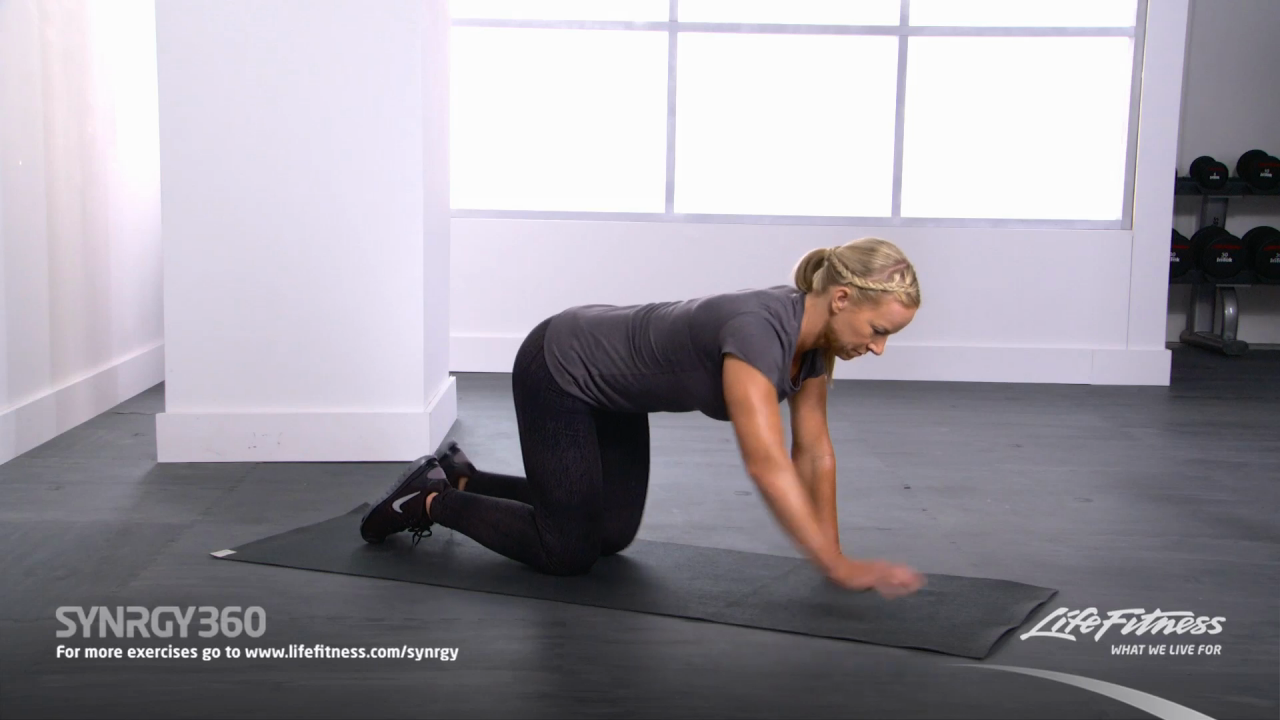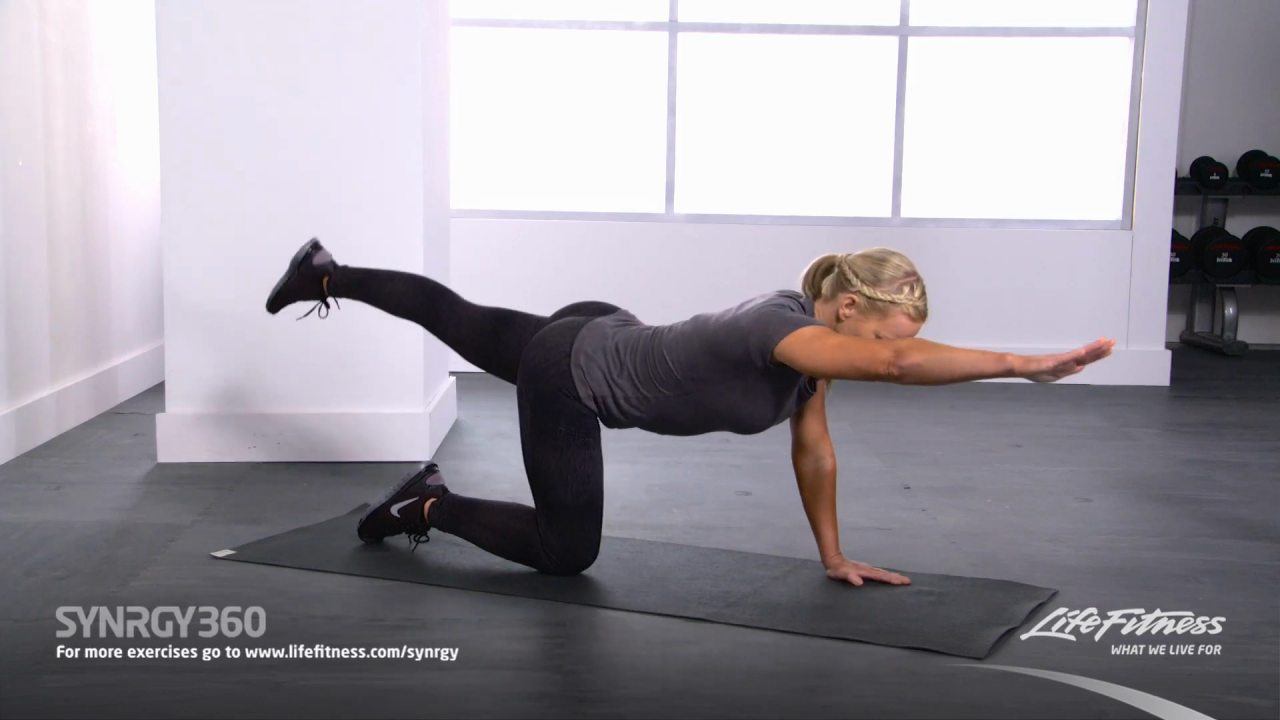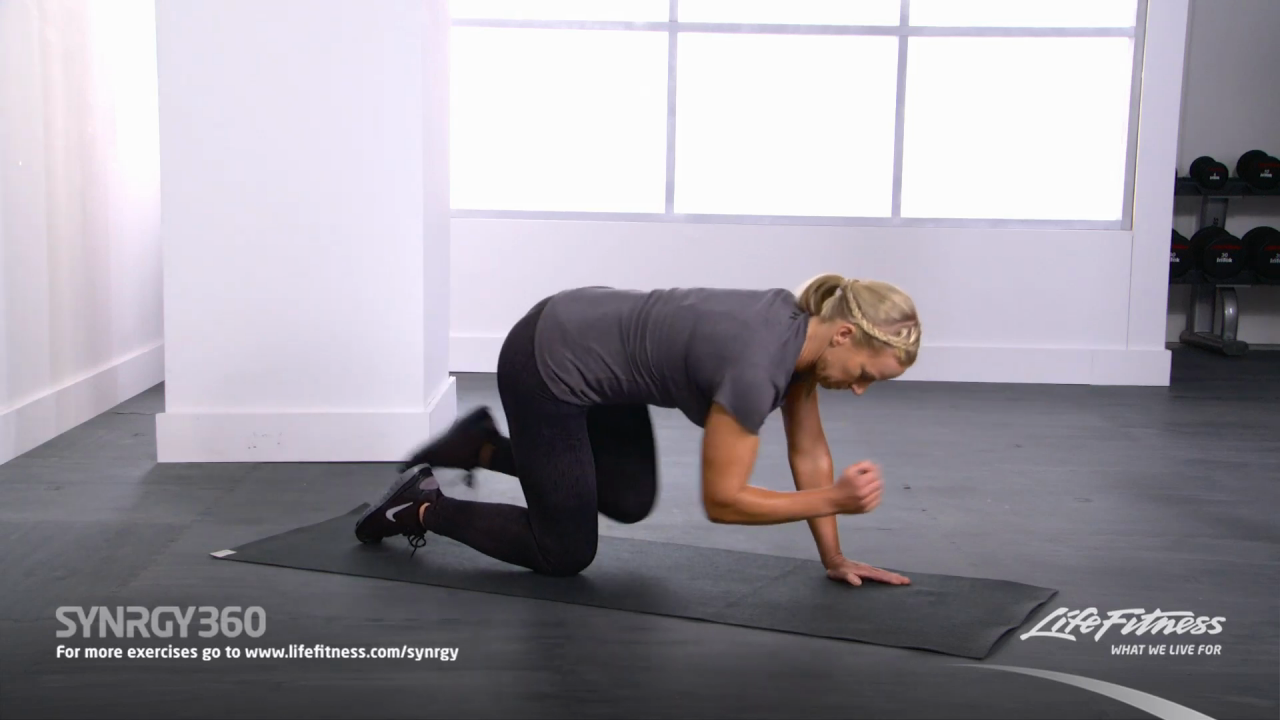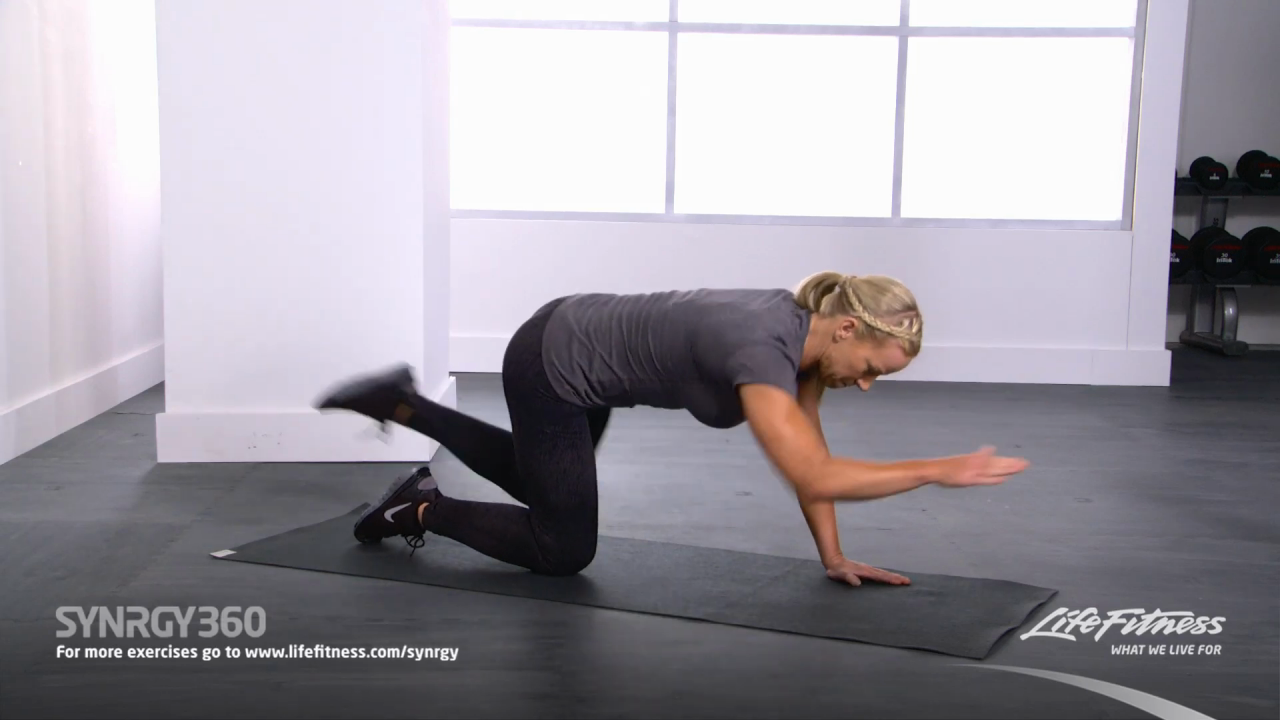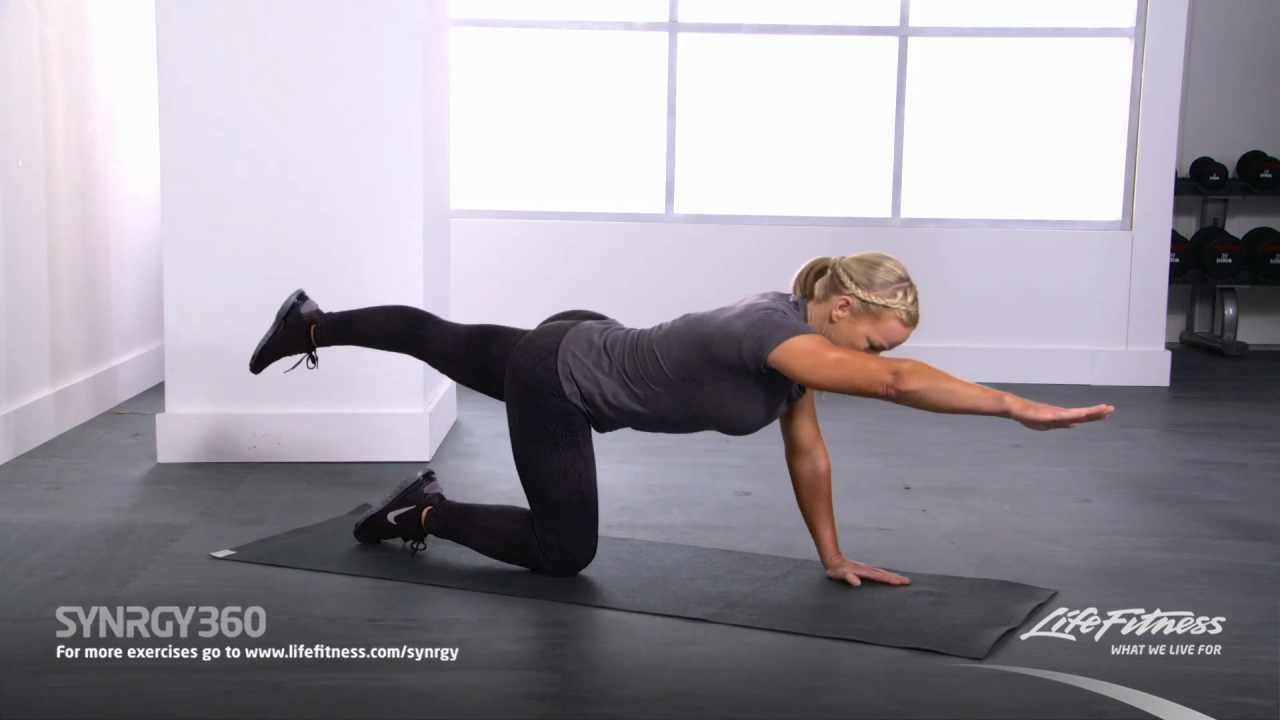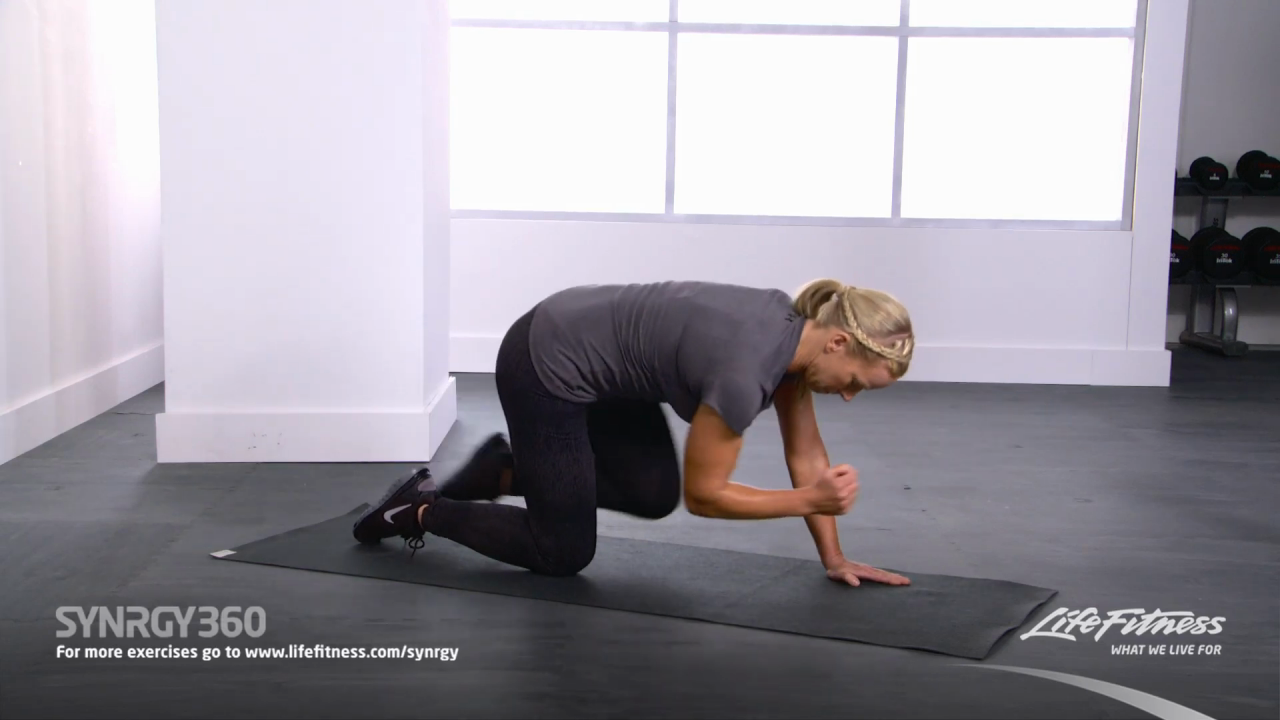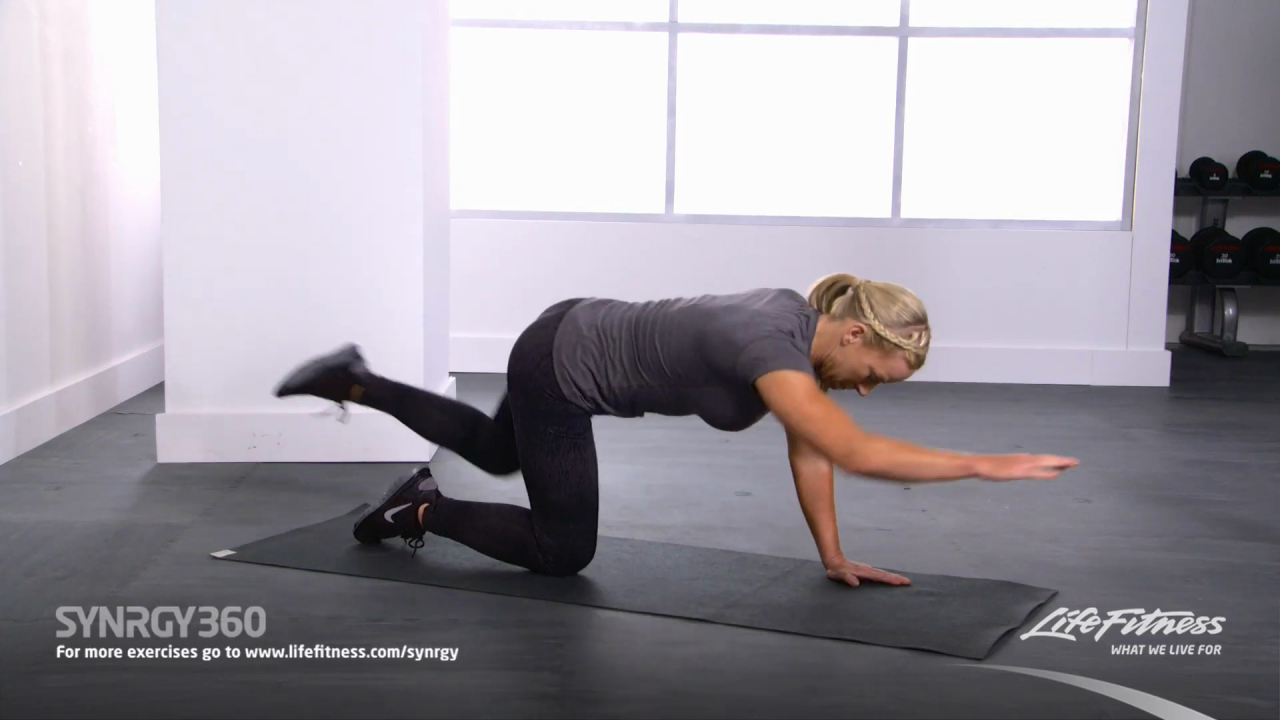
dt=0.7s
person 1, frame 1
left shoulder: (811, 331)
right shoulder: (754, 331)
left elbow: (813, 448)
right elbow: (766, 464)
left wrist: (831, 551)
right wrist: (839, 564)
left hip: (610, 378)
right hip: (559, 372)
left knee: (608, 534)
right knee: (564, 553)
left ankle: (461, 479)
right ankle: (430, 500)
person 1, frame 2
left shoulder: (810, 326)
right shoulder: (786, 331)
left elbow: (814, 452)
right elbow: (900, 366)
left wrist: (834, 556)
right wrist: (1028, 365)
left hip: (600, 339)
right hip: (567, 379)
left knee: (459, 322)
right knee: (567, 552)
left ankle: (324, 275)
right ankle: (431, 504)
person 1, frame 3
left shoulder: (802, 325)
right shoulder: (755, 369)
left elbow: (810, 452)
right elbow: (723, 501)
left wrist: (836, 557)
right wrist: (836, 505)
left hip: (591, 344)
right hip: (547, 368)
left knee: (630, 501)
right knee: (565, 552)
left ankle: (483, 443)
right ankle: (420, 508)
person 1, frame 4
left shoulder: (812, 326)
right shoulder: (763, 354)
left elbow: (815, 452)
right elbow: (814, 480)
left wrist: (833, 557)
right wrist: (940, 471)
left hip: (593, 336)
right hip: (551, 366)
left knee: (534, 484)
right knee: (566, 550)
left ankle: (401, 405)
right ankle: (424, 509)
person 1, frame 5
left shoulder: (798, 324)
right shoulder: (775, 336)
left elbow: (807, 452)
right elbow: (901, 383)
left wrist: (833, 556)
right wrist: (1024, 408)
left hip: (587, 349)
right hip: (556, 380)
left knee: (438, 342)
right knee: (563, 551)
left ankle: (312, 324)
right ankle: (423, 511)
person 1, frame 6
left shoulder: (795, 328)
right shoulder: (744, 373)
left elbow: (806, 452)
right elbow: (705, 495)
left wrist: (835, 556)
right wrist: (816, 502)
left hip: (588, 344)
right hip: (545, 366)
left knee: (656, 494)
right knee: (564, 552)
left ankle: (510, 470)
right ankle: (420, 510)
person 1, frame 7
left shoulder: (810, 321)
right shoulder: (773, 348)
left elbow: (809, 455)
right elbow: (856, 453)
left wrist: (835, 558)
right wrist: (986, 463)
left hip: (589, 337)
right hip: (555, 369)
left knee: (496, 453)
right knee: (564, 550)
left ankle: (352, 380)
right ankle: (422, 508)
